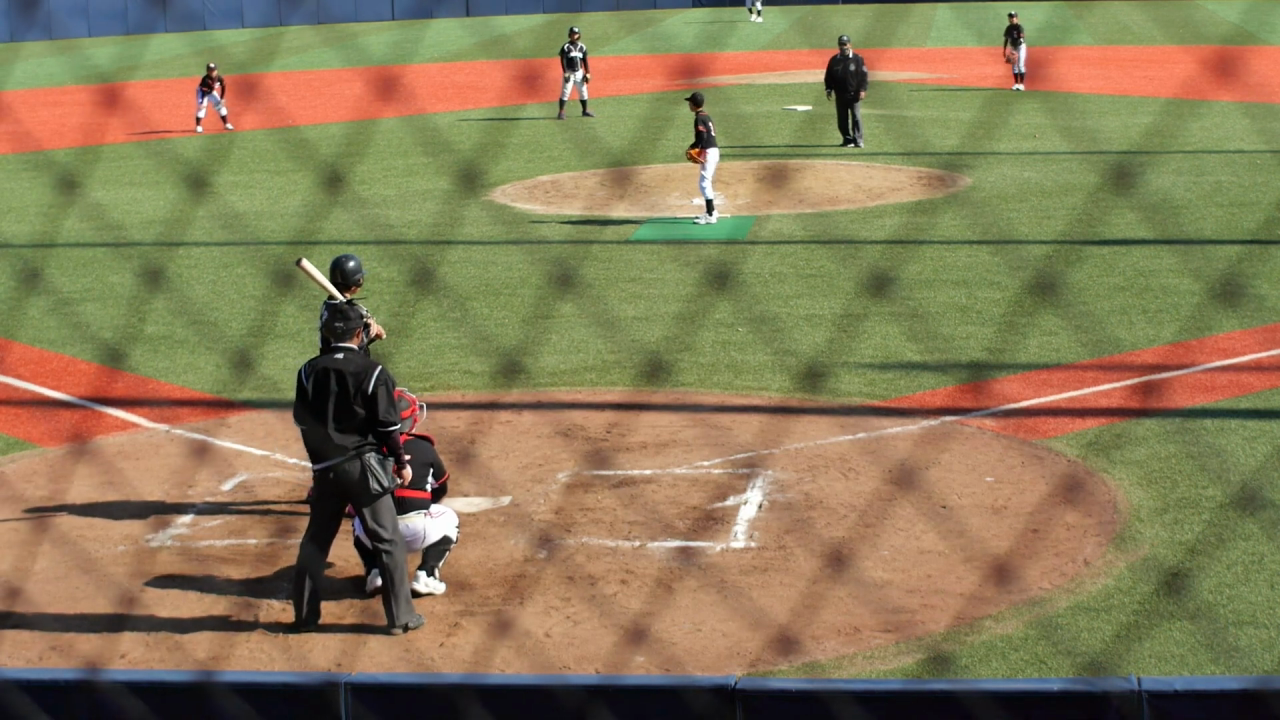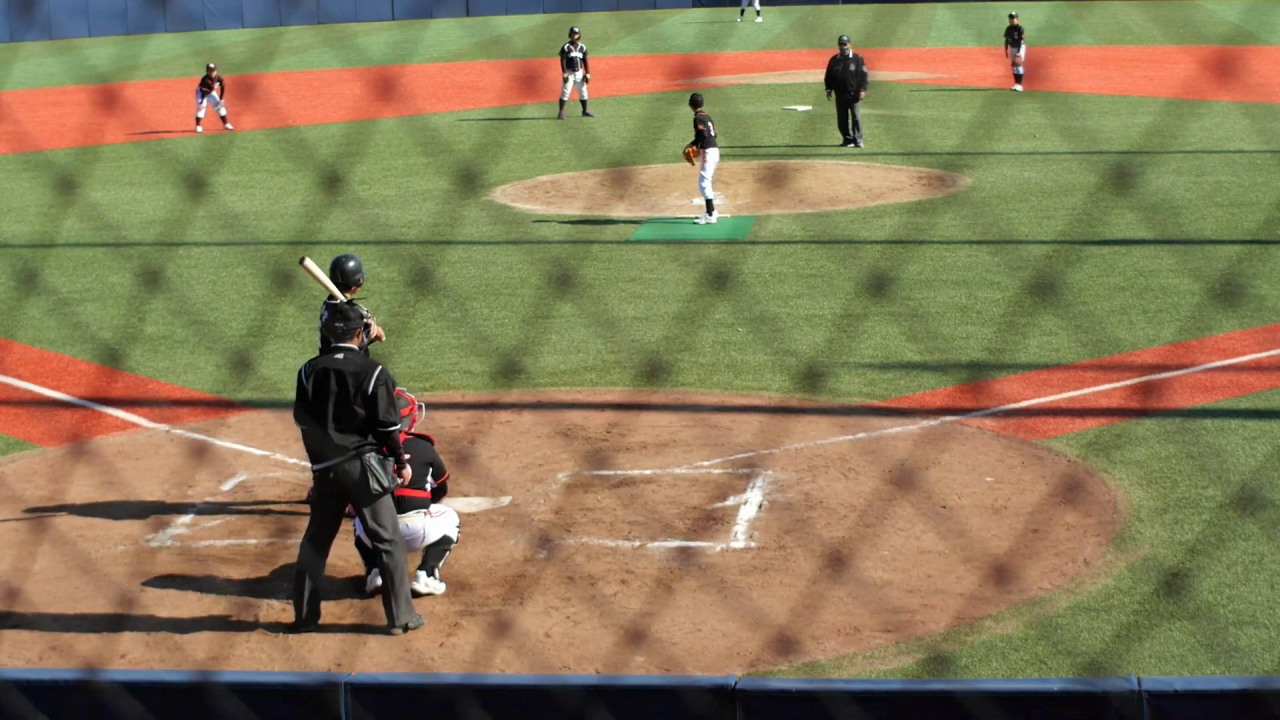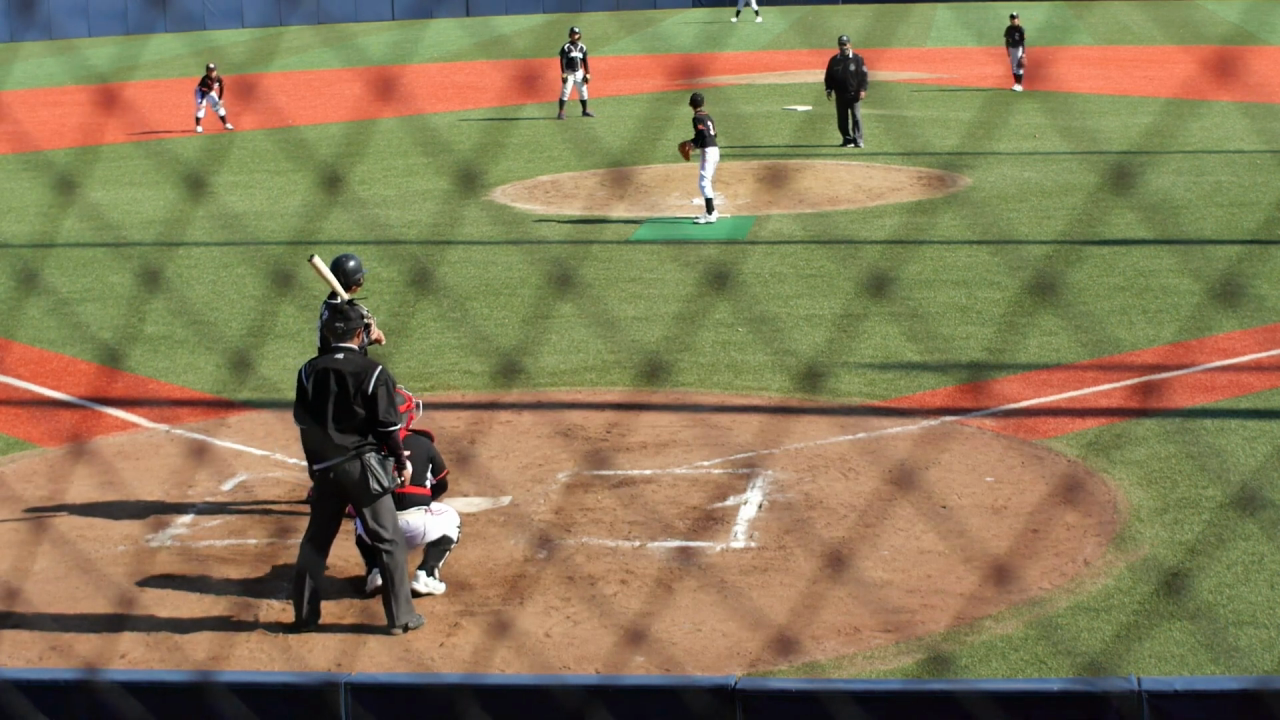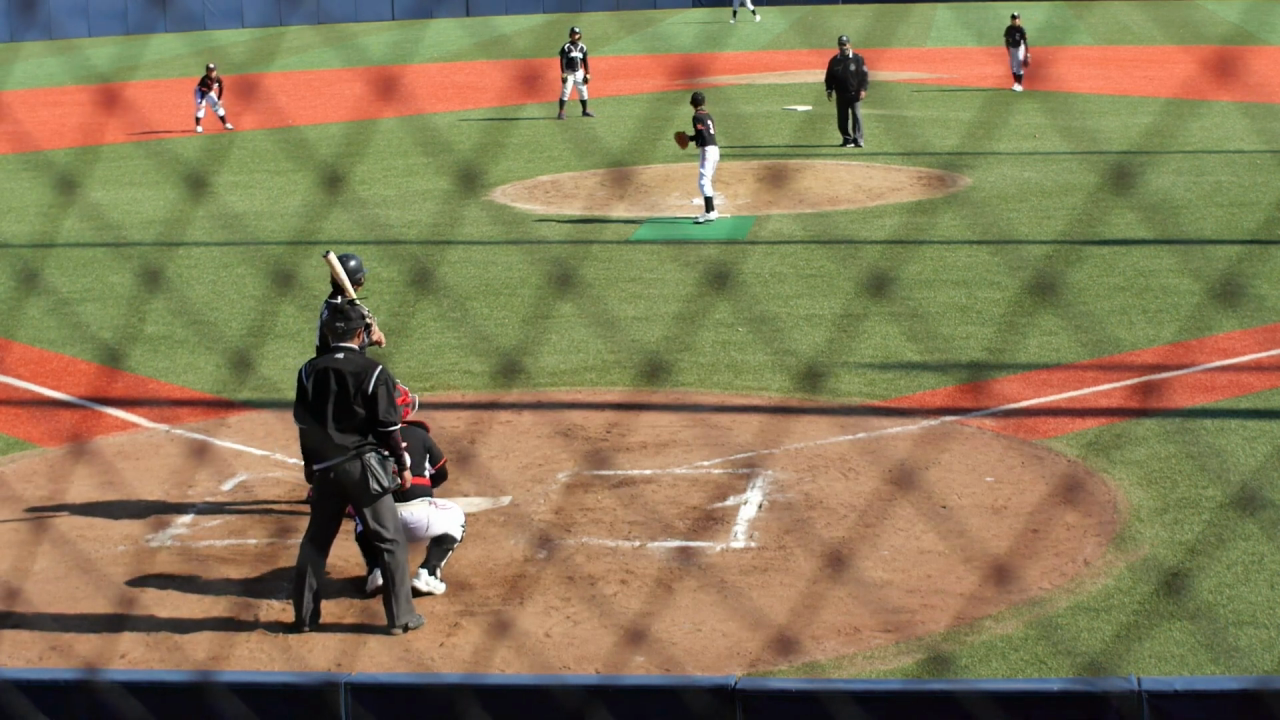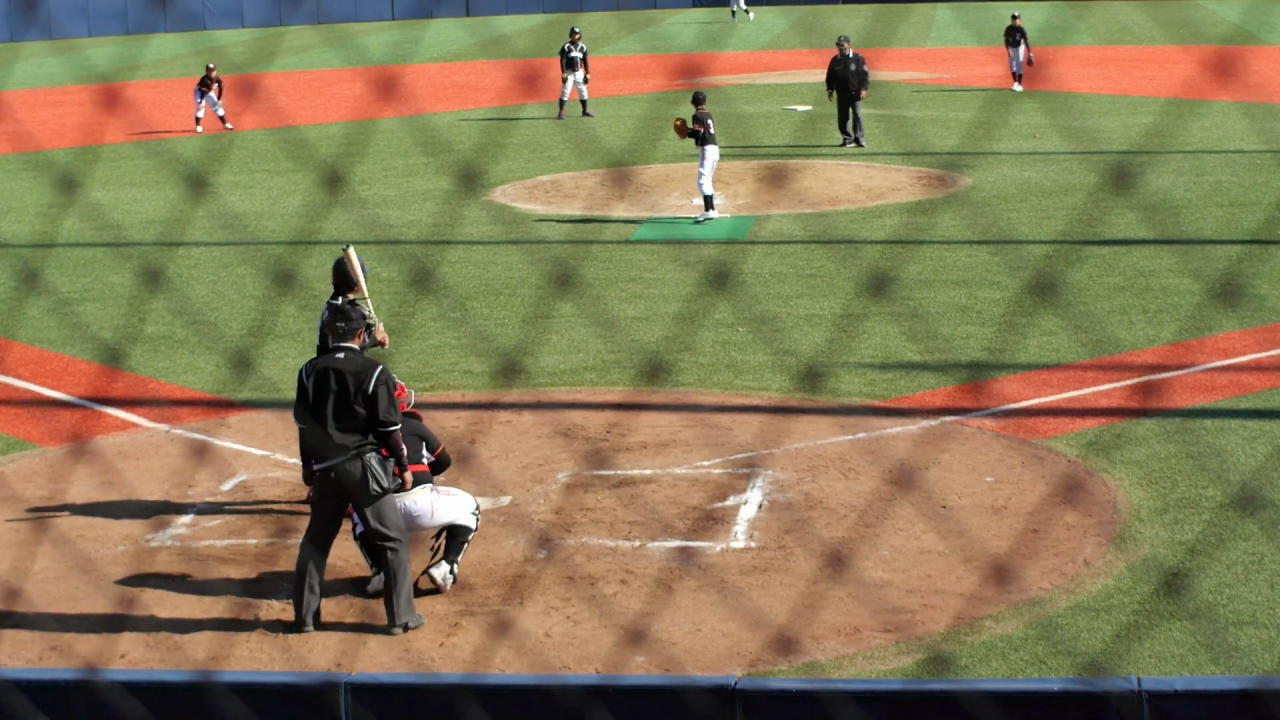
dt=0.1s
person 1, frame 1
left shoulder: (310, 370)
right shoulder: (373, 371)
left elbow: (303, 424)
right elbow: (388, 427)
right wrist: (402, 463)
left hip: (326, 469)
right hip: (365, 466)
left knee: (315, 541)
right knee: (388, 541)
left ankle: (305, 615)
right ankle: (400, 617)
person 1, frame 2
left shoulder: (310, 370)
right shoulder: (373, 371)
left elbow: (304, 424)
right elbow: (388, 428)
right wrist: (402, 464)
left hip: (326, 468)
right hip: (364, 466)
left knee: (315, 541)
right knee: (388, 541)
left ankle: (305, 615)
right ankle: (400, 617)
person 1, frame 3
left shoulder: (310, 371)
right shoulder: (373, 371)
left elbow: (304, 425)
right elbow: (388, 428)
right wrist: (402, 463)
left hip: (325, 468)
right hip: (365, 466)
left knee: (315, 541)
right knee: (389, 541)
left ankle: (305, 616)
right ankle: (400, 617)
person 1, frame 4
left shoulder: (310, 371)
right shoulder: (373, 371)
left elbow: (304, 425)
right elbow: (388, 428)
left wrist: (310, 465)
right wrist: (403, 466)
left hip: (326, 468)
right hip: (364, 467)
left knee: (315, 541)
right knee: (390, 542)
left ankle: (305, 616)
right ankle: (401, 617)
person 1, frame 5
left shoulder: (310, 370)
right shoulder: (373, 371)
left elbow: (303, 425)
right elbow: (389, 428)
left wrist: (308, 466)
right wrist: (403, 466)
left hip: (326, 468)
right hip: (365, 467)
left knee: (316, 541)
right knee: (393, 540)
left ankle: (305, 616)
right ankle: (401, 617)
person 2, frame 1
right shoulder: (424, 448)
right elbow: (440, 490)
right hip: (416, 532)
left knee: (360, 523)
right knee: (449, 519)
left ankle: (375, 572)
right ankle: (426, 575)
person 2, frame 2
right shoulder: (423, 447)
right elbow: (440, 489)
right hip: (416, 529)
left knee: (361, 523)
right knee: (450, 518)
left ankle: (376, 571)
right ankle: (426, 574)
person 2, frame 3
right shoulder: (423, 443)
right elbow: (441, 486)
right hip: (416, 526)
left knee: (363, 522)
right knee: (450, 518)
left ankle: (376, 571)
right ankle: (426, 574)
person 2, frame 4
right shoulder: (418, 434)
right elbow: (441, 475)
right hip: (419, 517)
right knee: (454, 518)
left ankle: (377, 570)
right ankle: (427, 575)
person 2, frame 5
right shoulder: (412, 426)
right elbow: (443, 461)
right hip: (420, 502)
left knee: (360, 517)
right knee: (468, 508)
left ankle: (381, 573)
right ankle: (445, 566)
